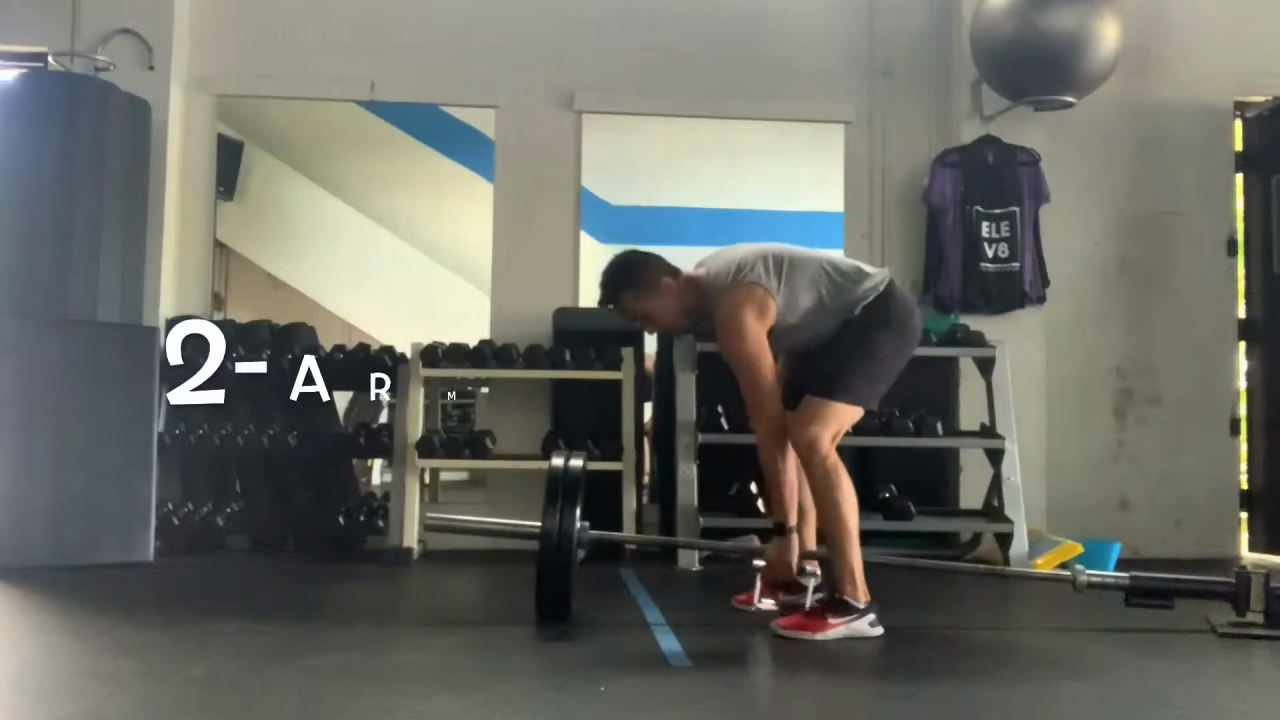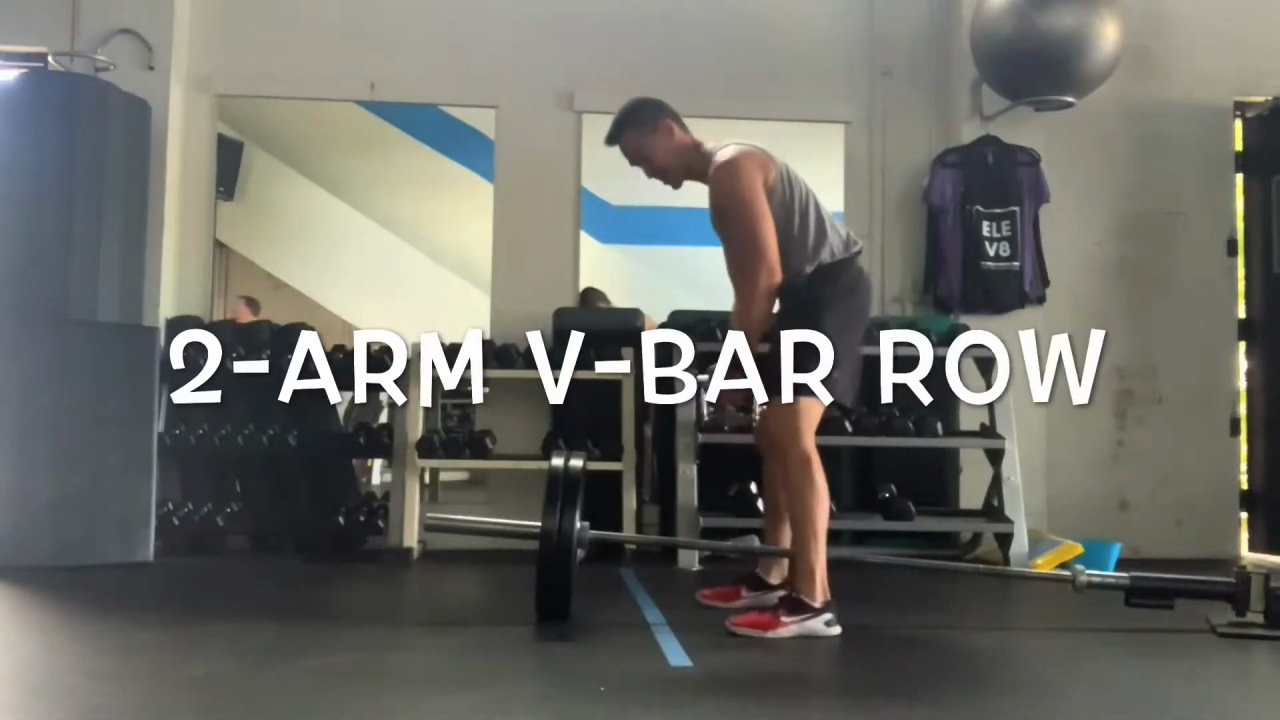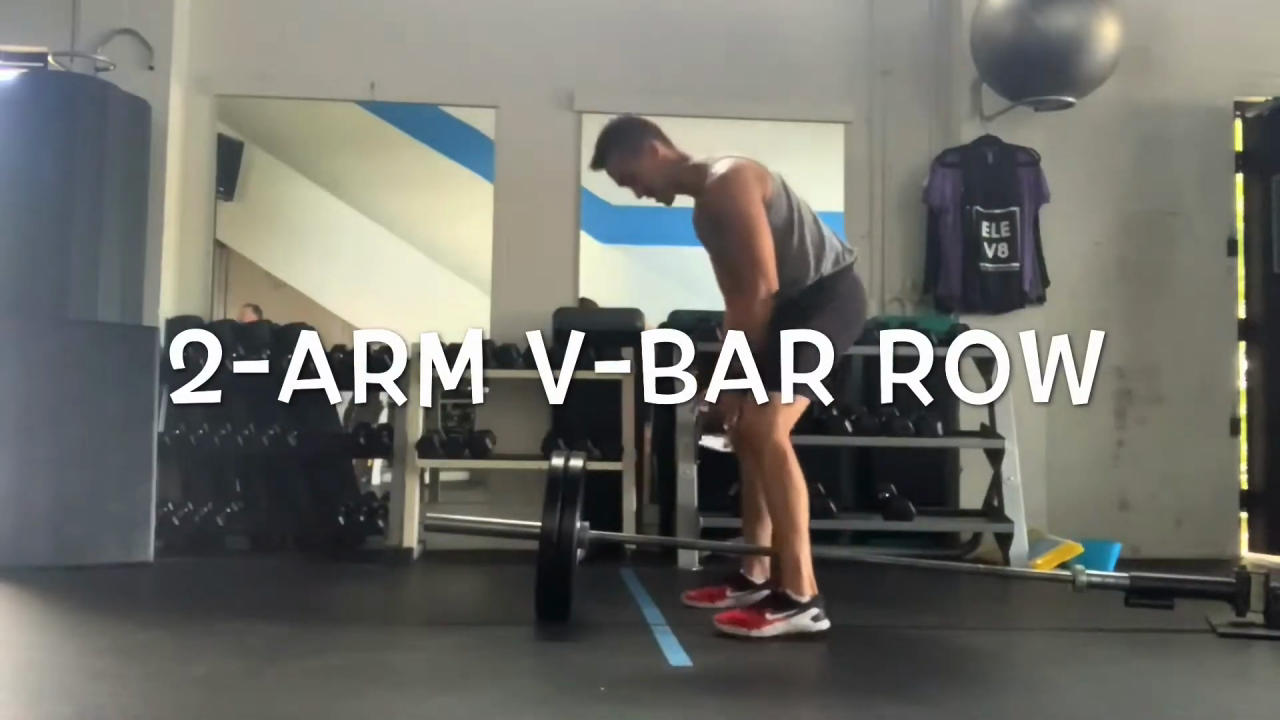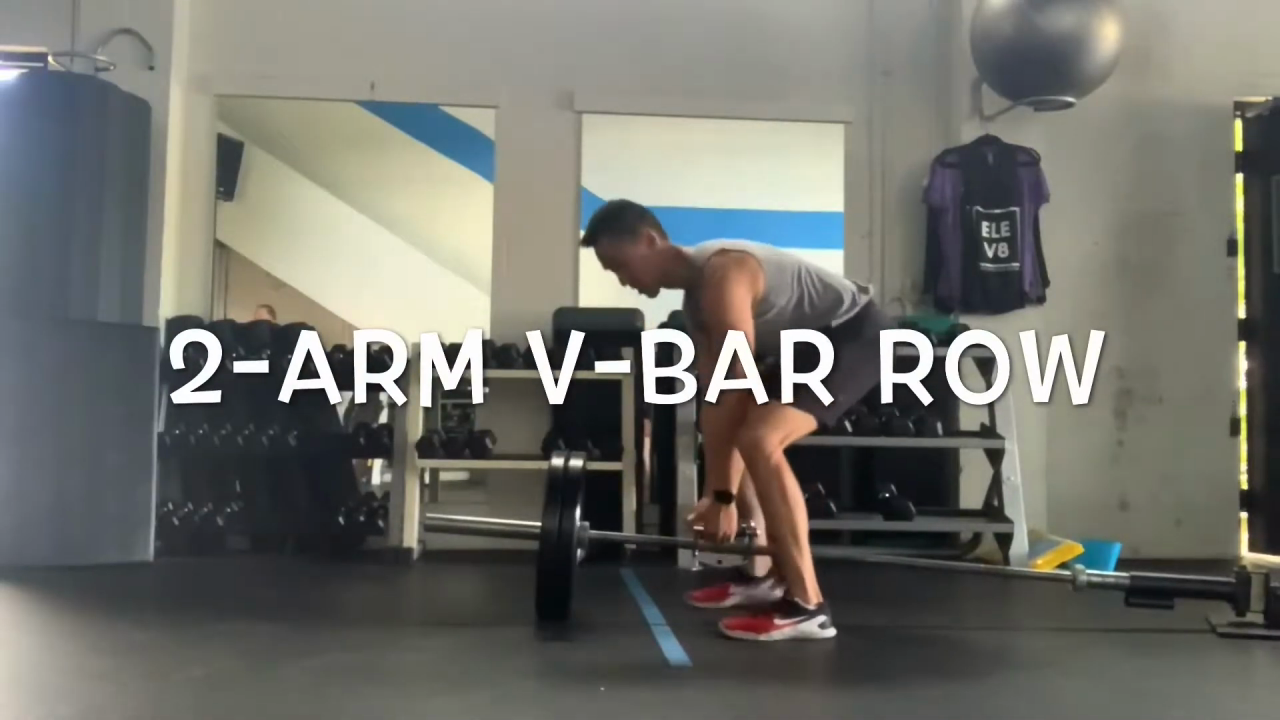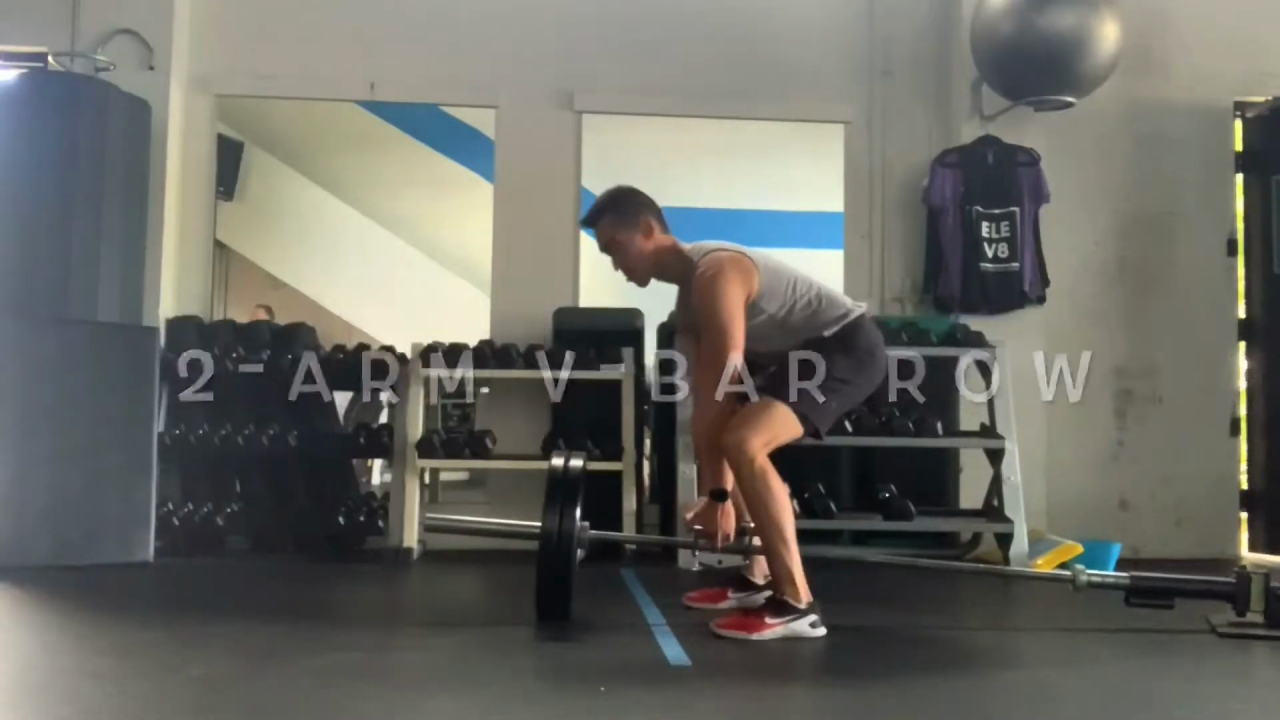
dt=1s
person 1, frame 1
left shoulder: (734, 310)
right shoulder: (707, 279)
left elbow: (767, 426)
left wrist: (784, 531)
left hip: (881, 317)
right hip: (843, 321)
left knee: (809, 437)
right knee: (792, 433)
left ankle: (854, 602)
person 1, frame 2
left shoulder: (731, 168)
right shoulder: (719, 183)
left elbow: (766, 274)
right elbow: (748, 281)
left hip: (831, 292)
right hip: (807, 295)
left knee: (791, 436)
right knee: (771, 435)
left ankle: (812, 601)
right ankle: (771, 577)
person 1, frame 3
left shoulder: (728, 180)
right shoulder: (704, 209)
left elbow: (762, 285)
right elbow: (737, 299)
left hip: (826, 297)
right hip: (797, 303)
left knee: (764, 428)
right knee: (748, 430)
left ankle: (800, 597)
right ankle: (755, 575)
person 1, frame 4
left shoulder: (721, 276)
right shoulder: (695, 296)
left elbow: (733, 393)
right elbow: (713, 400)
left wrist: (723, 497)
right wrist: (714, 493)
left hip: (853, 333)
right hip: (813, 339)
left knee: (759, 439)
right knee: (737, 434)
left ankle: (806, 604)
right ankle: (760, 571)
person 1, frame 5
left shoulder: (715, 274)
right shoulder: (687, 295)
left elbow: (722, 392)
right elbow: (703, 399)
left wrist: (717, 495)
right wrist: (711, 491)
left hip: (848, 345)
right hip: (807, 351)
left knee: (743, 442)
right knee: (724, 437)
left ankle: (796, 604)
right ankle: (756, 577)
